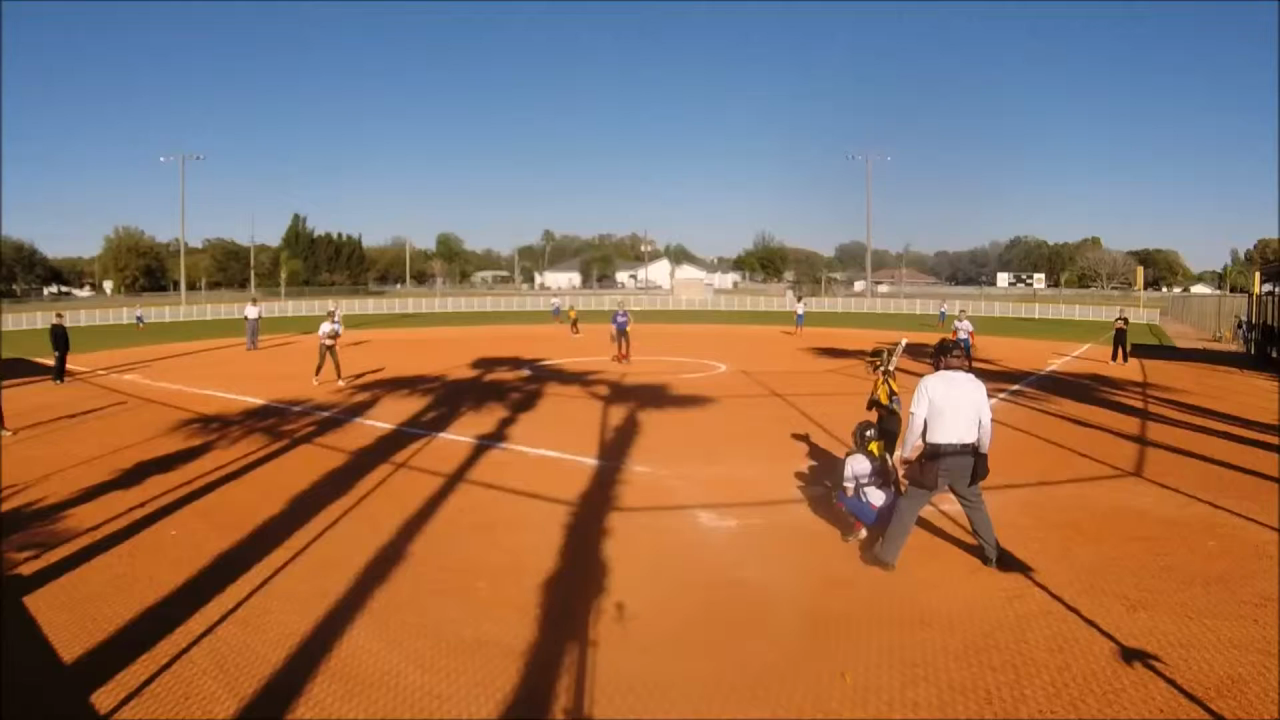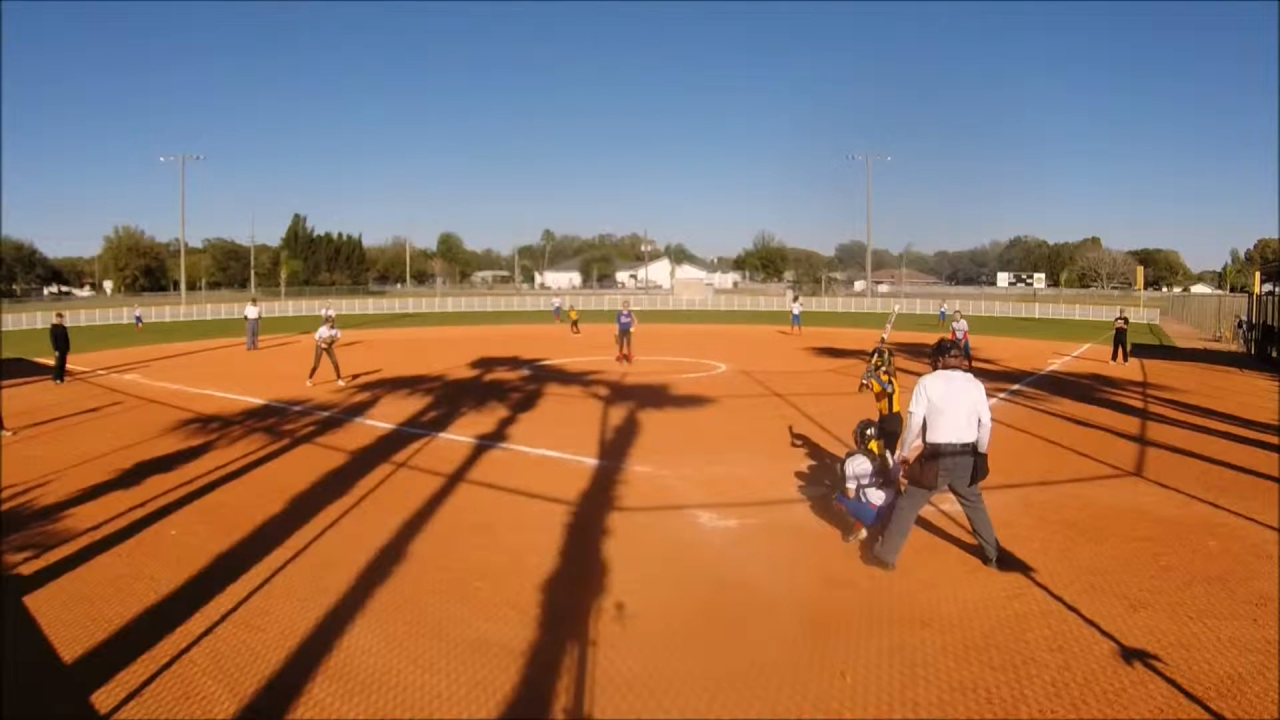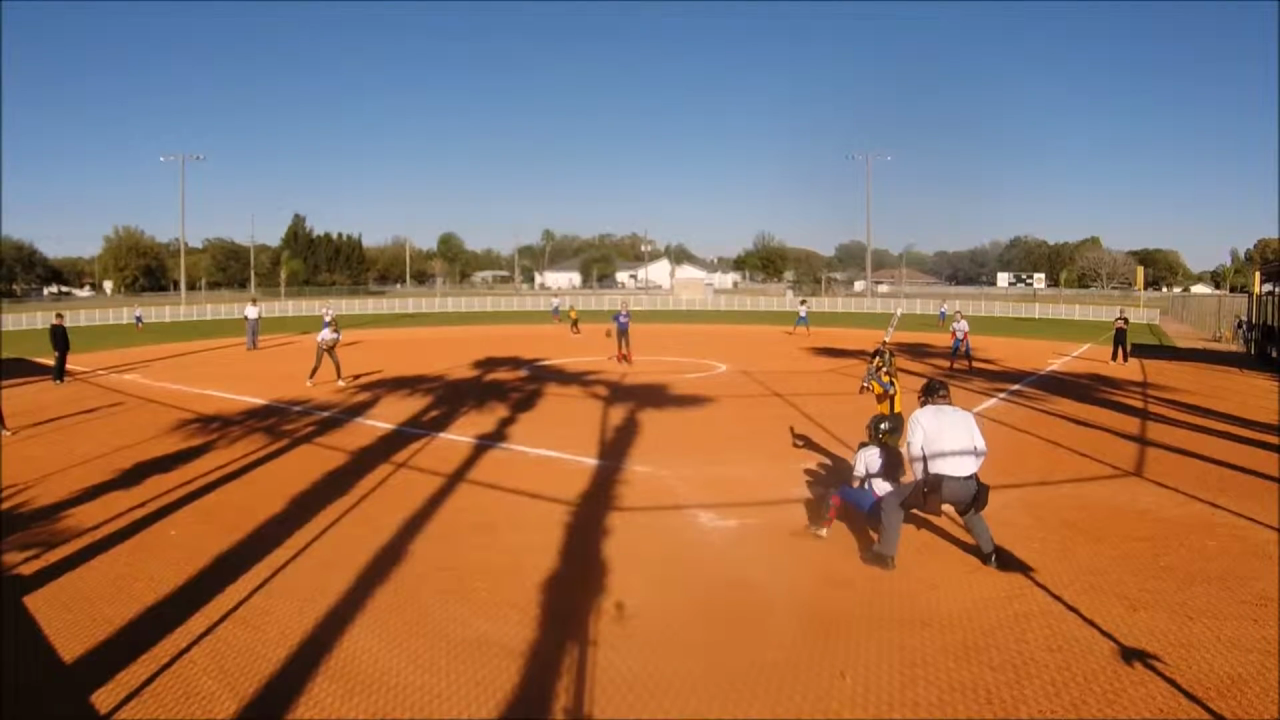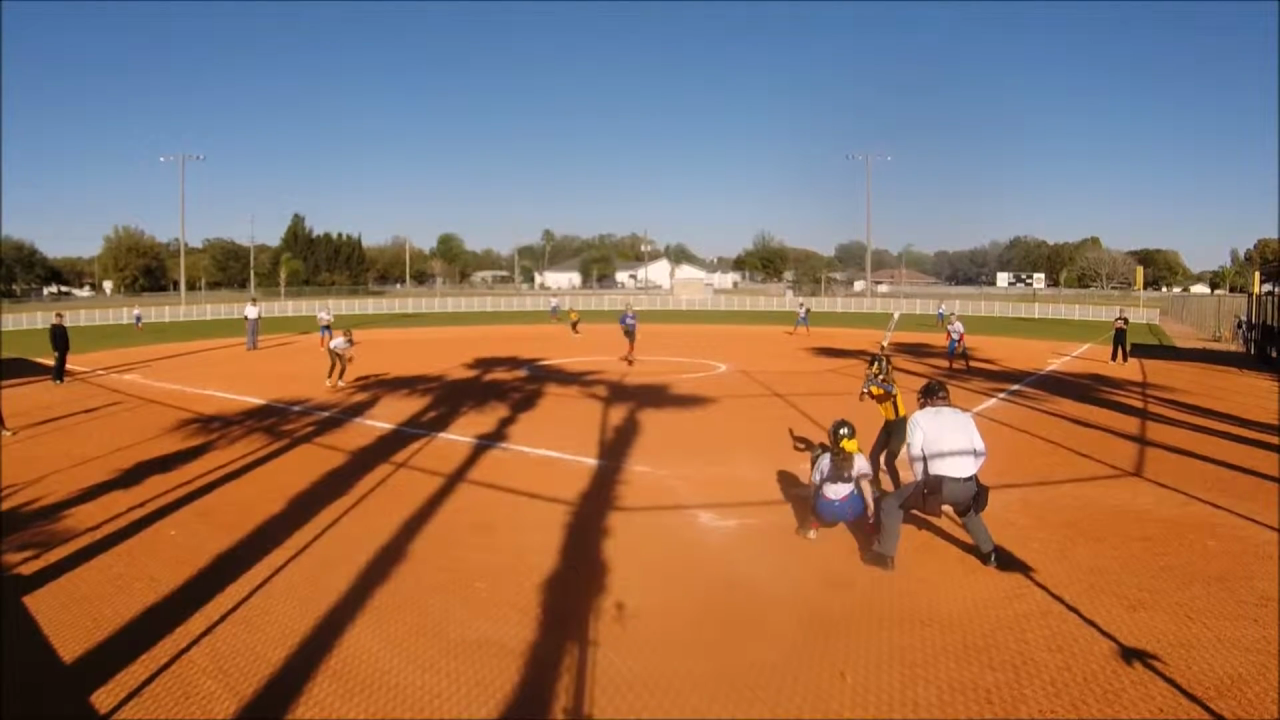
dt=1s
person 1, frame 1
left shoulder: (929, 382)
right shoulder: (977, 385)
left elbow: (916, 422)
right elbow: (986, 425)
left wrist: (905, 453)
right wrist: (981, 455)
left hip: (936, 456)
right hip: (966, 456)
left knee: (908, 505)
right knee: (975, 505)
left ankle: (885, 556)
right ankle: (993, 554)
person 1, frame 2
left shoulder: (928, 381)
right shoulder: (976, 385)
left elbow: (914, 421)
right elbow: (986, 424)
left wrist: (903, 451)
right wrist: (979, 455)
left hip: (936, 455)
right hip: (966, 456)
left knee: (907, 505)
right knee: (975, 504)
left ankle: (885, 556)
right ankle: (993, 555)
person 1, frame 3
left shoulder: (920, 415)
right shoulder: (966, 416)
left elbow: (914, 451)
right elbow: (981, 450)
left wrist: (921, 481)
left hip: (939, 483)
right hip: (968, 485)
left knee: (891, 501)
right knee: (969, 509)
left ankle: (884, 555)
right ankle: (990, 554)
person 1, frame 4
left shoulder: (919, 417)
right shoulder: (965, 417)
left elbow: (914, 453)
right elbow: (981, 452)
left wrist: (923, 481)
left hip: (939, 484)
right hip: (968, 486)
left knee: (890, 503)
right knee: (967, 510)
left ankle: (884, 555)
right ankle: (989, 554)
